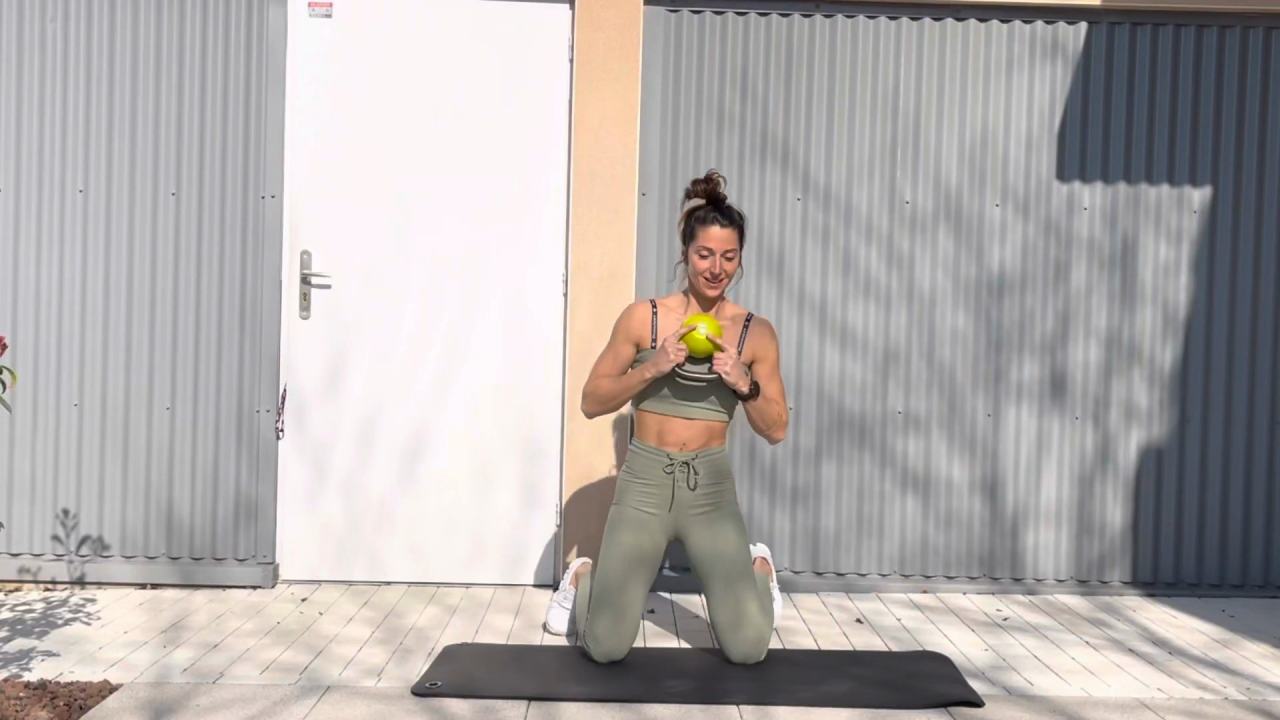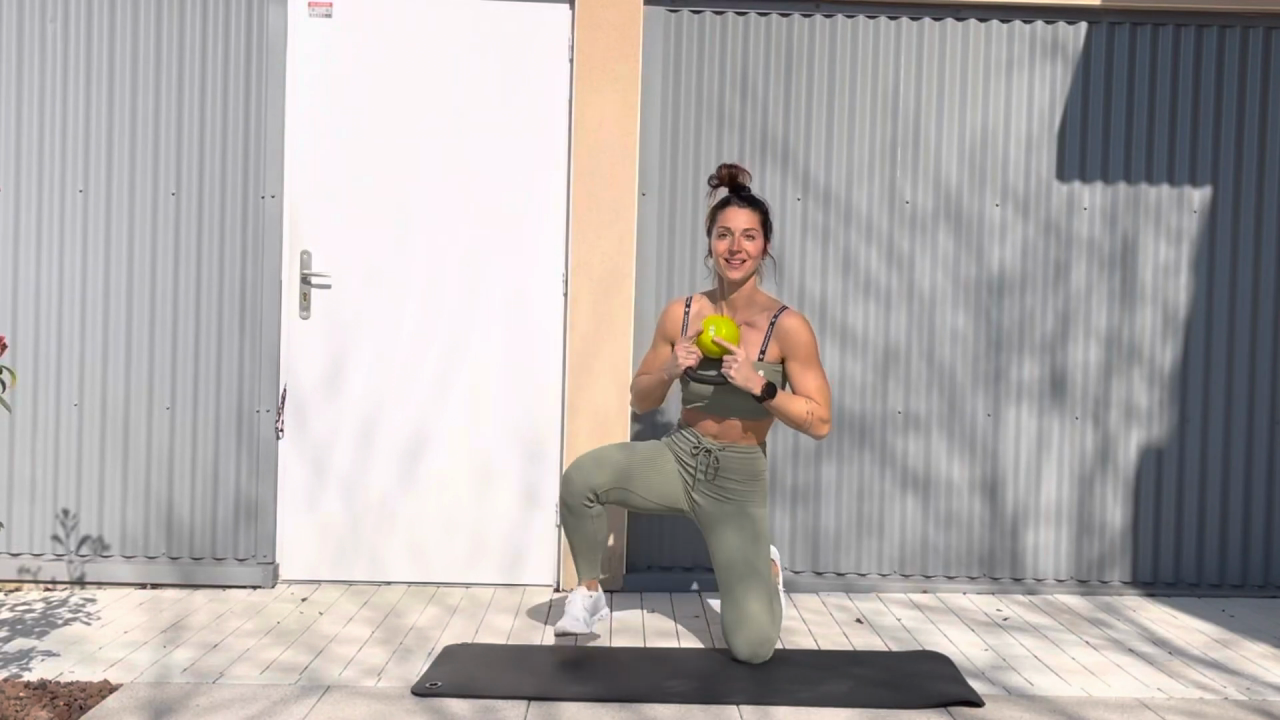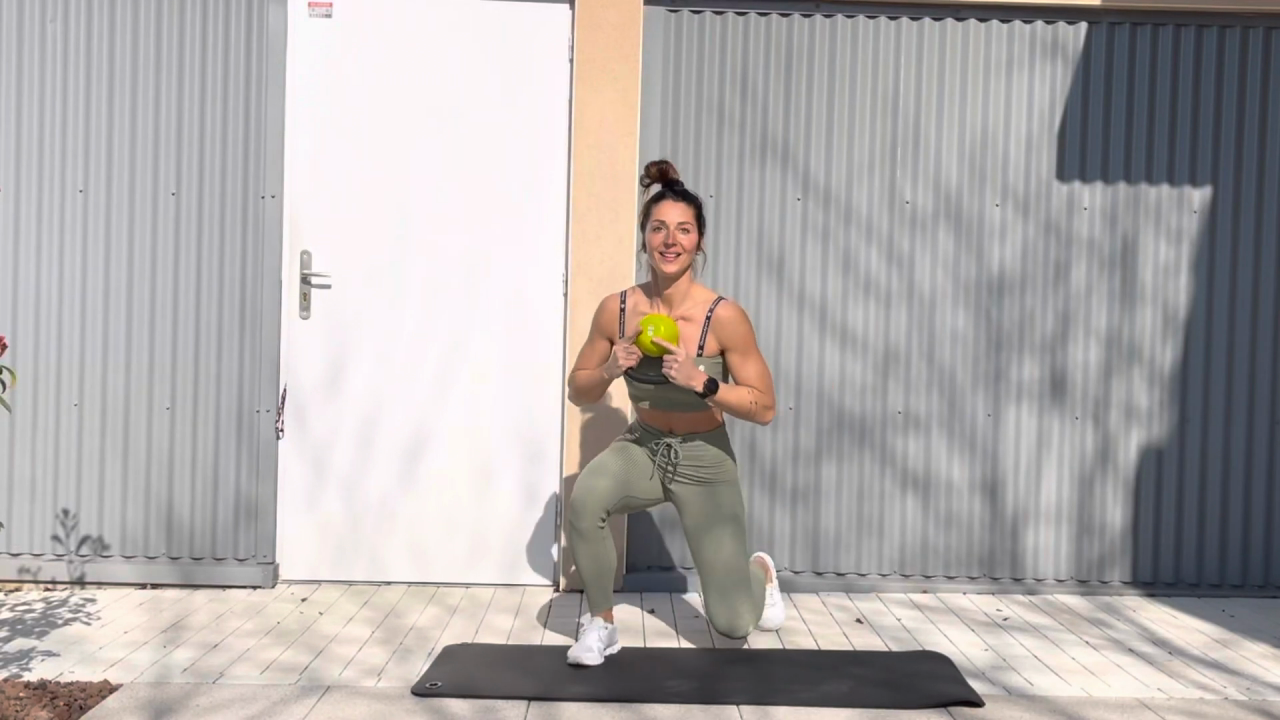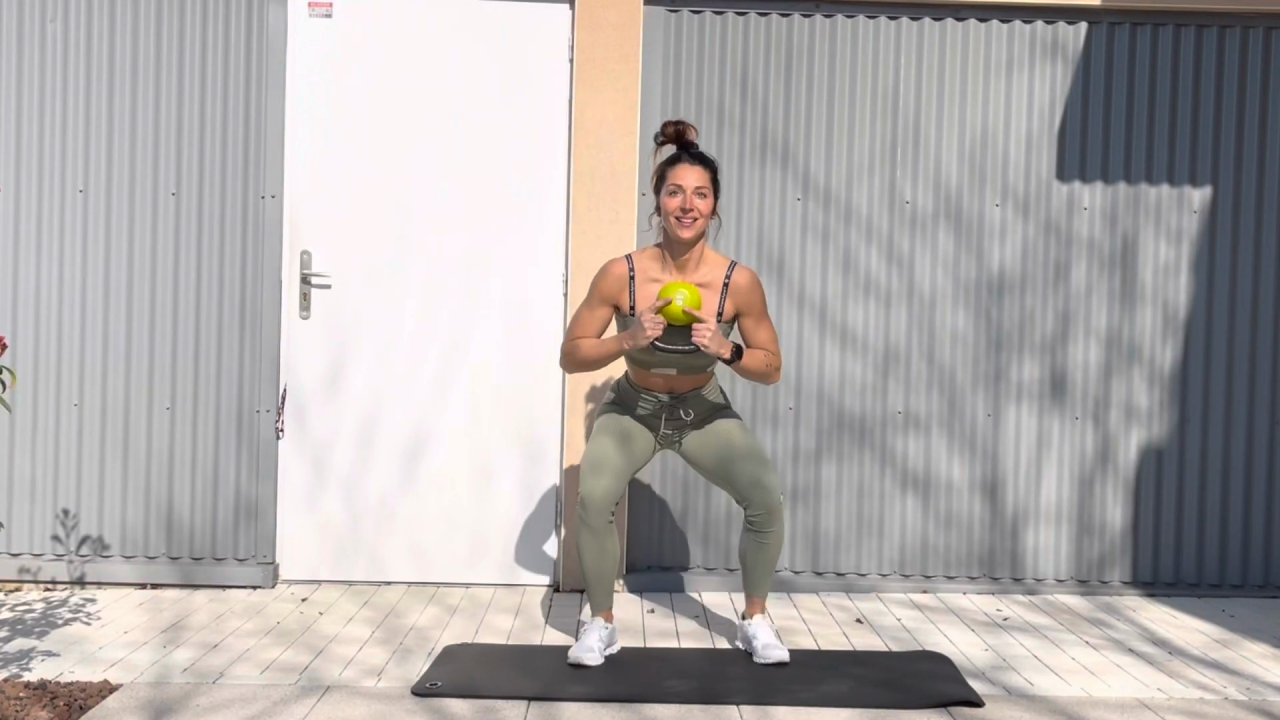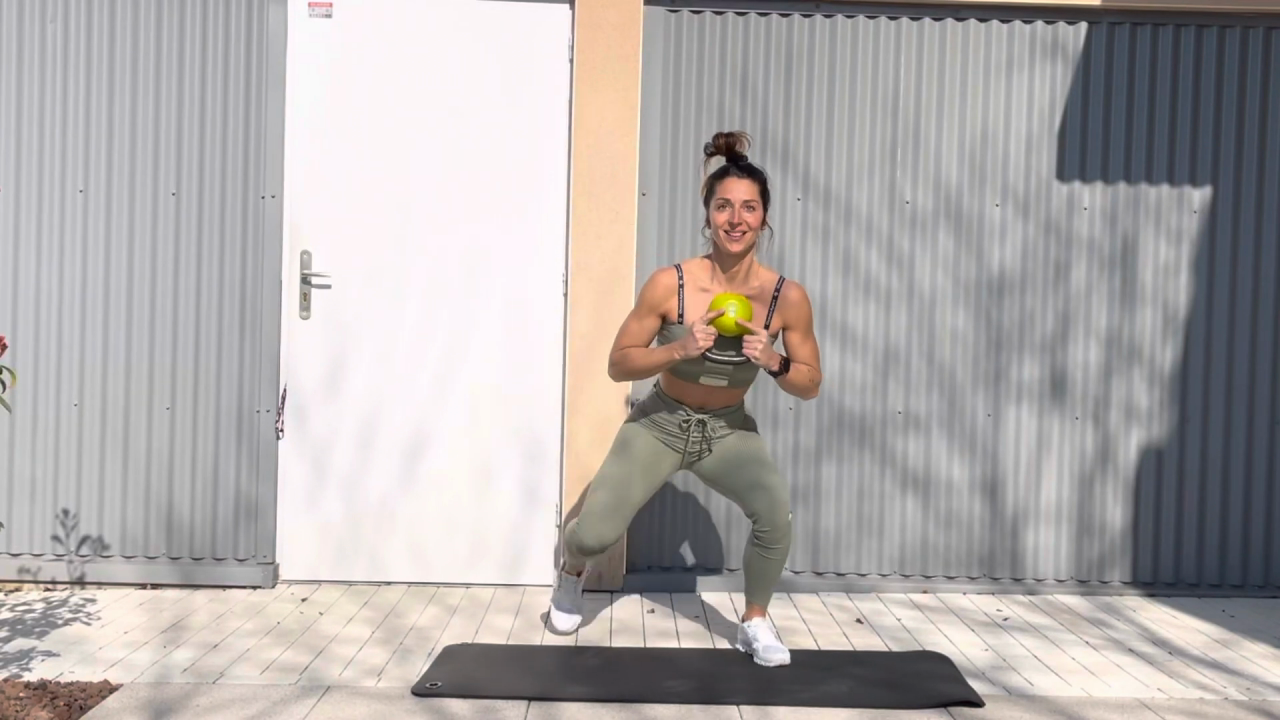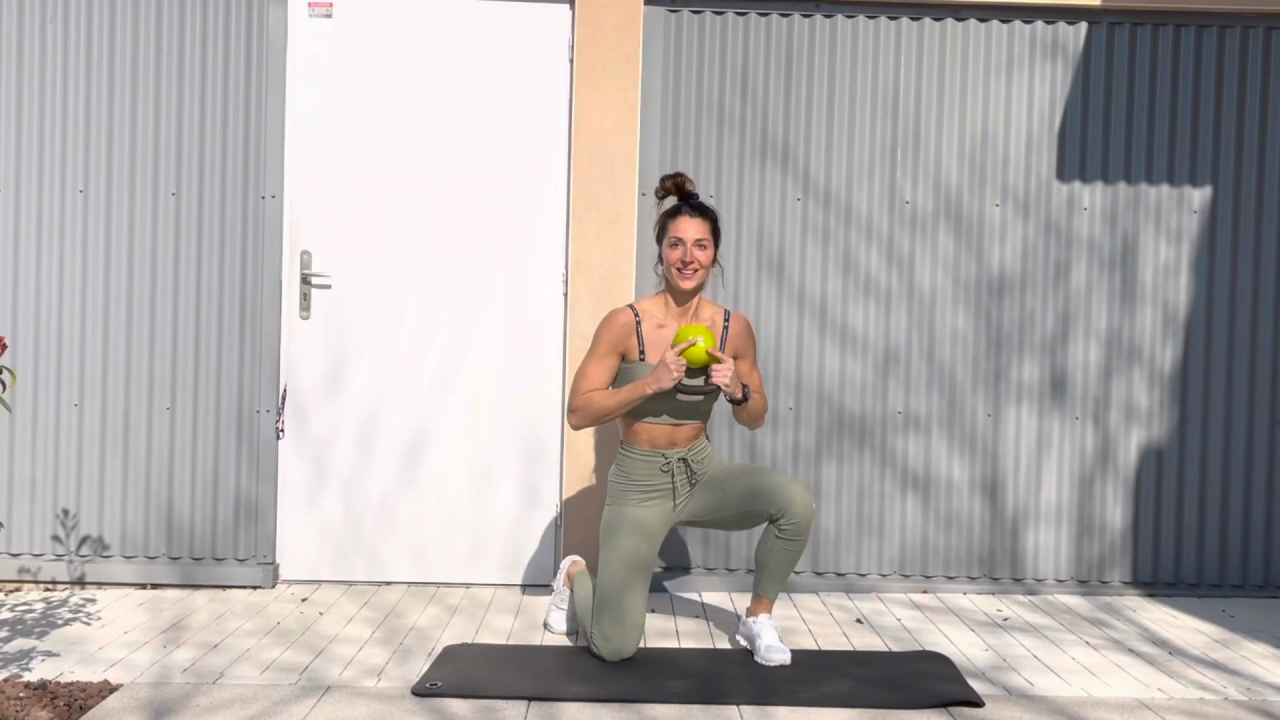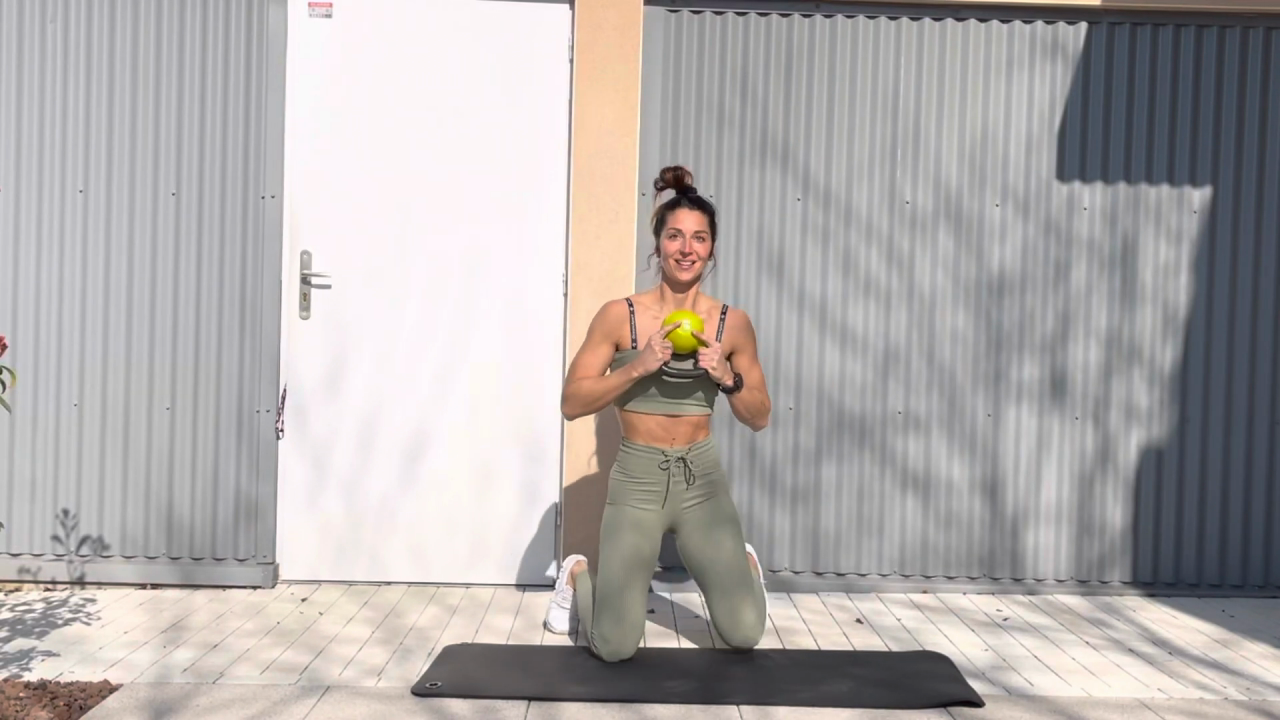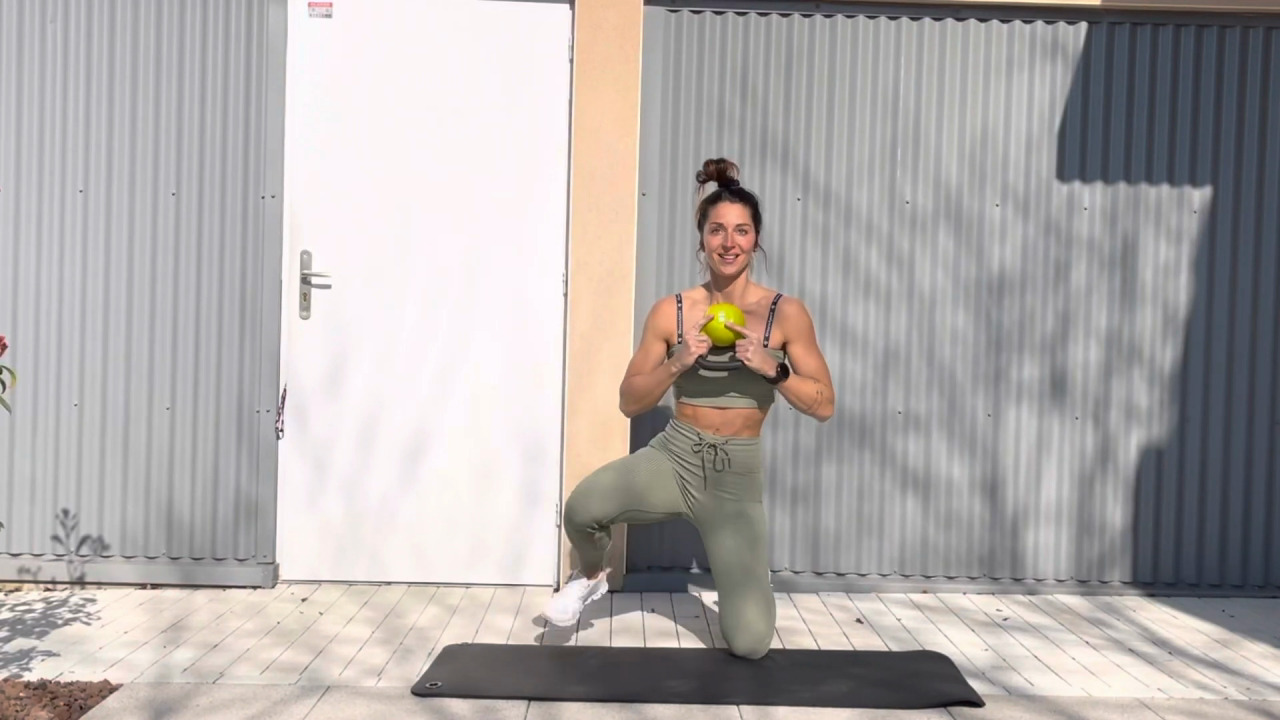
dt=0.4s
person 1, frame 1
left shoulder: (756, 331)
right shoulder: (641, 317)
left elbow: (775, 430)
right elbow: (591, 403)
left wrist: (743, 384)
right wrist: (652, 367)
left hip: (710, 491)
right hip: (644, 485)
left knee: (748, 648)
right knee: (606, 648)
left ankle: (759, 570)
right ankle: (582, 579)
person 1, frame 2
left shoulder: (789, 326)
right shoulder: (679, 314)
left elbow: (820, 423)
right elbow: (640, 399)
left wrist: (760, 386)
right wrist: (670, 369)
left hip: (739, 482)
right hip: (676, 459)
left knee: (753, 648)
right knee: (582, 477)
left ankle: (766, 570)
right ankle: (590, 591)
person 1, frame 3
left shoulder: (724, 317)
right shoulder: (615, 309)
left elbow: (765, 408)
right elbow: (577, 391)
left wrist: (701, 382)
right wrist: (610, 369)
left hip: (705, 460)
right hip: (642, 449)
left knee: (733, 624)
right knee: (584, 500)
left ankle: (759, 572)
right ankle: (601, 623)
person 1, frame 4
left shoulder: (739, 281)
right shoulder: (619, 274)
left elbow: (771, 368)
right elbow: (570, 357)
left wrist: (727, 350)
right wrist: (629, 340)
left hip: (703, 410)
right hip: (632, 406)
left knee: (766, 498)
right knee: (593, 497)
left ankle: (754, 618)
right ankle: (601, 624)
person 1, frame 5
left shoulder: (787, 296)
right shoulder: (668, 284)
left elbow: (810, 384)
right elbow: (618, 365)
left wrist: (772, 361)
right wrist: (678, 350)
left hip: (728, 429)
right hip: (660, 421)
left knee: (776, 513)
right knee: (598, 532)
left ankle: (754, 622)
right ankle: (573, 569)
person 1, frame 6
left shoulder: (734, 328)
right shoulder: (623, 323)
left elbow: (755, 419)
right elbow: (578, 412)
left wrist: (737, 391)
right wrist: (650, 383)
left hip: (701, 471)
right hip: (638, 482)
left knee: (796, 504)
right knee: (615, 647)
left ankle: (757, 618)
right ankle: (575, 577)
person 1, frame 7
left shoulder: (733, 323)
right shoulder: (618, 315)
left elbow: (760, 418)
right elbow: (572, 404)
left wrist: (727, 377)
right wrist: (637, 367)
left hip: (702, 482)
right hip: (637, 481)
left knee: (744, 635)
right knee: (614, 648)
left ankle: (742, 564)
right ankle: (577, 577)
person 1, frame 8
left shoulder: (787, 312)
right shoulder: (669, 312)
left elbow: (824, 406)
right elbow: (629, 402)
left wrist: (770, 368)
right wrist: (677, 363)
left hip: (736, 478)
right hip: (672, 459)
left knee: (750, 644)
right knee: (583, 505)
left ankle: (751, 571)
right ankle: (590, 573)
